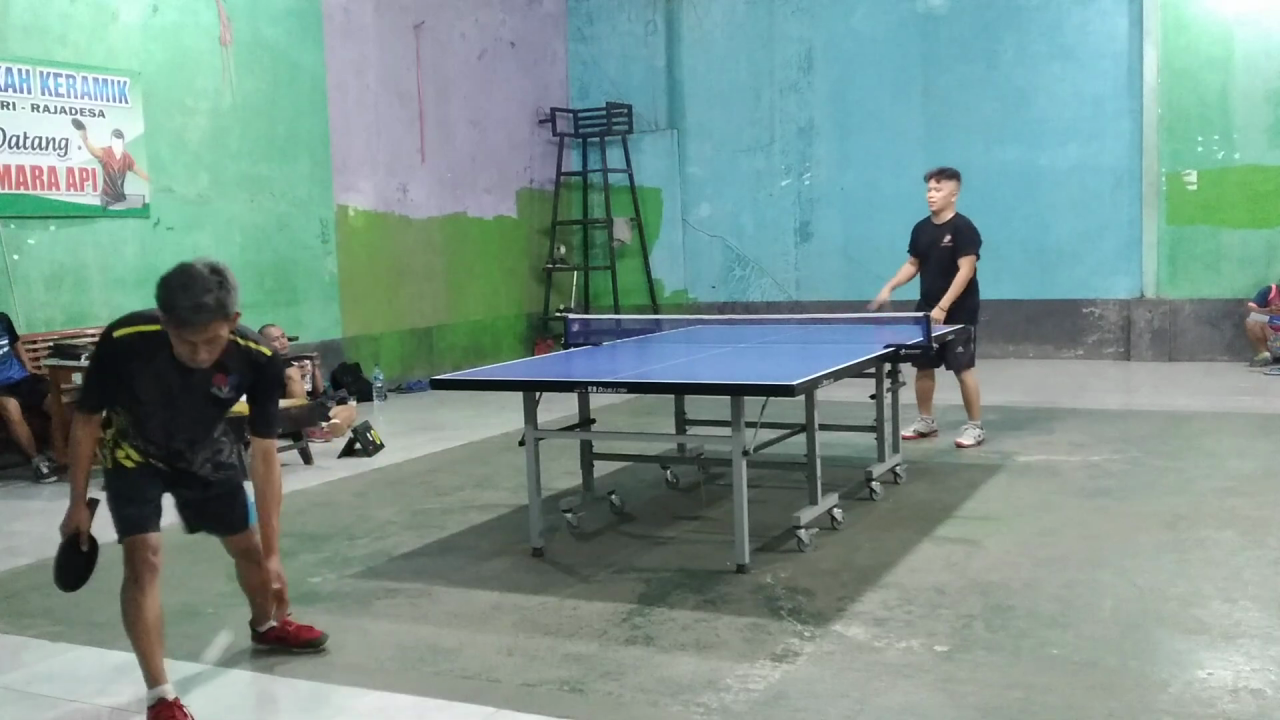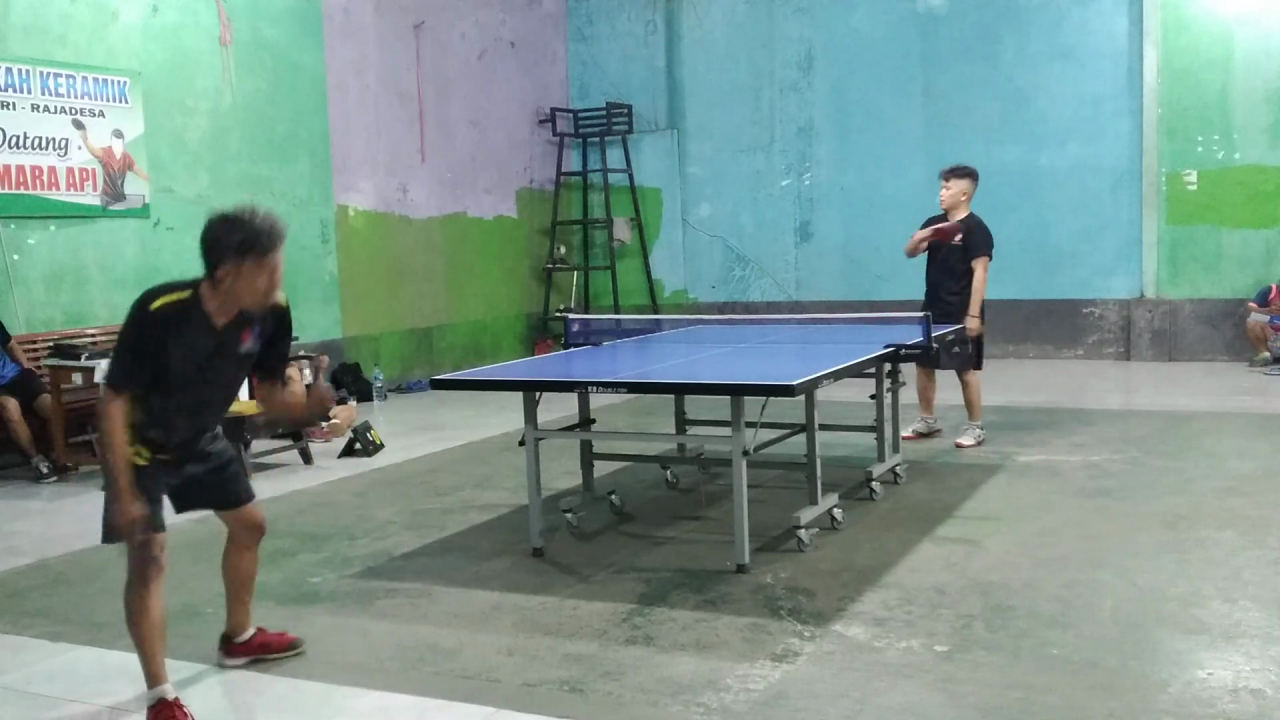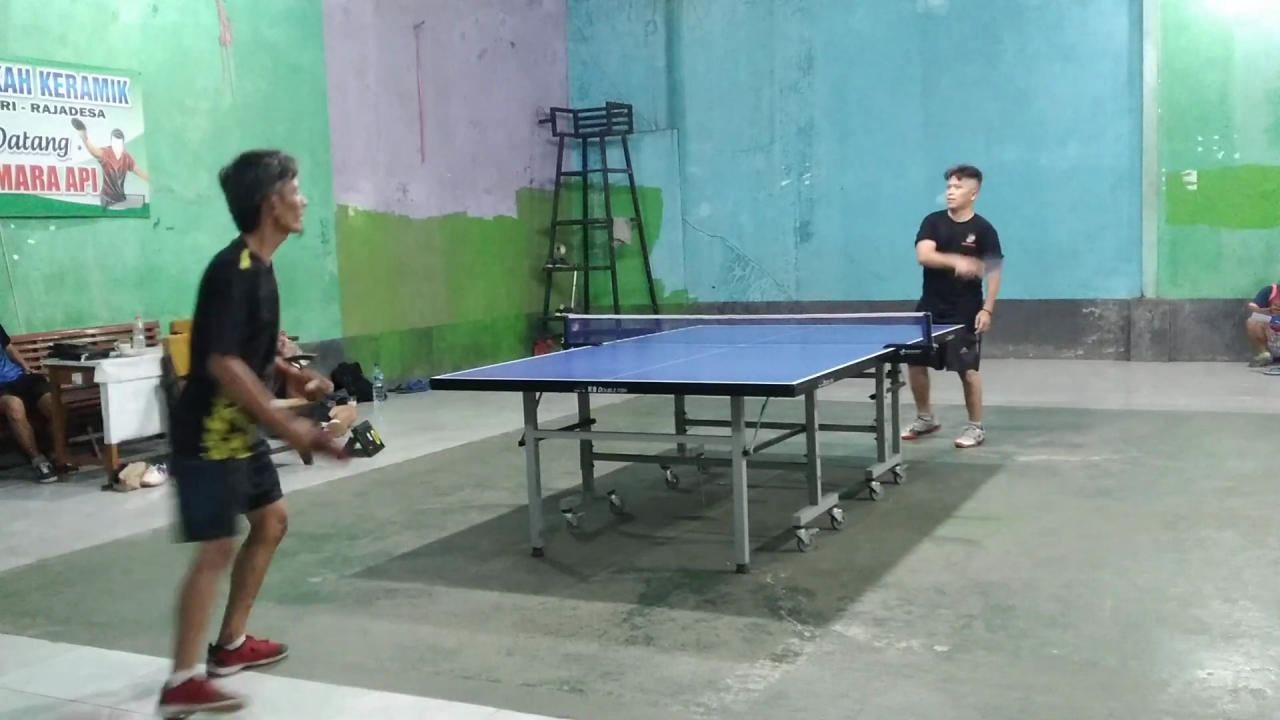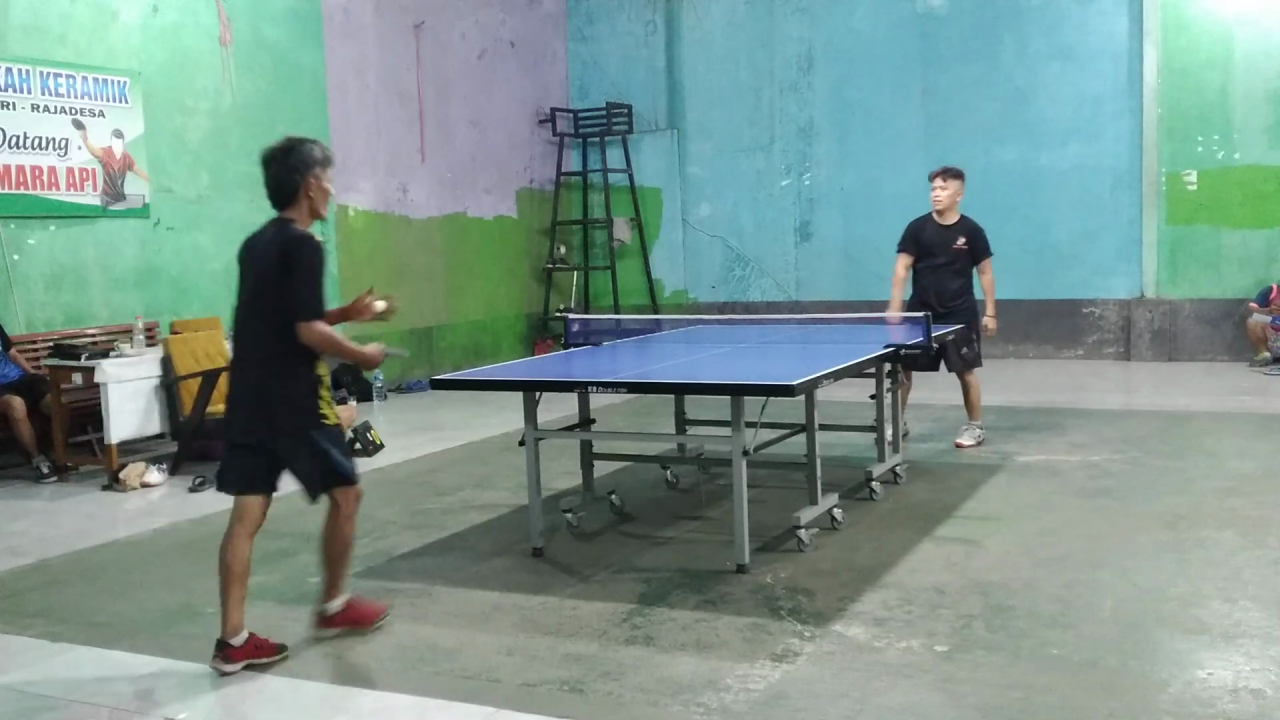
dt=0.3s
person 1, frame 1
left shoulder: (259, 358)
right shoulder: (123, 341)
left elbow: (264, 455)
right elbow: (86, 418)
left wrist: (273, 552)
right wrist: (78, 503)
left hip: (206, 453)
right hip: (135, 454)
left knee: (247, 545)
right knee: (143, 556)
left ankle: (266, 624)
person 1, frame 2
left shoulder: (270, 316)
right shoulder: (157, 313)
left elbow: (269, 392)
right elbow: (116, 400)
left wrist: (307, 404)
right wrist: (123, 492)
left hip: (201, 438)
right hip: (141, 446)
left knee: (249, 523)
right knee: (147, 557)
left ankle: (239, 635)
person 1, frame 3
left shoulder: (264, 265)
right shoulder: (235, 272)
right elbow: (223, 363)
right wrist: (286, 425)
left hip: (241, 428)
right hip: (211, 434)
left knee: (271, 522)
right knee: (216, 548)
left ankle: (232, 643)
person 1, frame 4
left shoulder: (255, 245)
right shoulder: (304, 244)
right elbow: (309, 331)
left wrist: (346, 313)
right wrist: (362, 353)
left hip: (246, 398)
right hip: (296, 401)
left knee: (248, 513)
right knee: (345, 492)
left ankle: (232, 638)
right ankle: (333, 605)
person 2, frame 1
left shoulder: (964, 229)
right shoulder: (921, 228)
left elbow: (966, 271)
right elbow: (912, 266)
left wrist: (943, 307)
right wrist: (887, 289)
left hip: (958, 312)
right hip: (928, 310)
left knee: (963, 368)
right knee: (923, 366)
left ankle: (975, 426)
right ankle: (926, 421)
person 2, frame 2
left shoulder: (976, 229)
right shoulder: (934, 223)
left elbow: (980, 273)
right elbow: (911, 251)
left wrist: (974, 314)
right wrist: (921, 237)
left hip: (960, 313)
right hip: (933, 309)
left knee: (965, 369)
right knee: (924, 364)
left ankle: (976, 427)
right ankle: (928, 420)
person 2, frame 3
left shoulder: (984, 230)
right shoulder: (933, 222)
left elbow: (994, 272)
right elbow: (923, 255)
left wrist: (987, 309)
right wrist: (955, 261)
left hip: (964, 313)
right hip: (929, 308)
left knee: (967, 370)
right knee: (915, 363)
left ankle: (975, 427)
right ankle: (925, 418)
person 2, frame 4
left shoulder: (971, 230)
right shoulder: (917, 228)
left elbow: (985, 272)
right elbow: (902, 267)
left wrist: (990, 312)
right wrist: (895, 305)
left hip: (959, 313)
right hip: (921, 311)
left knee: (966, 371)
right knee: (903, 367)
left ankle: (974, 426)
